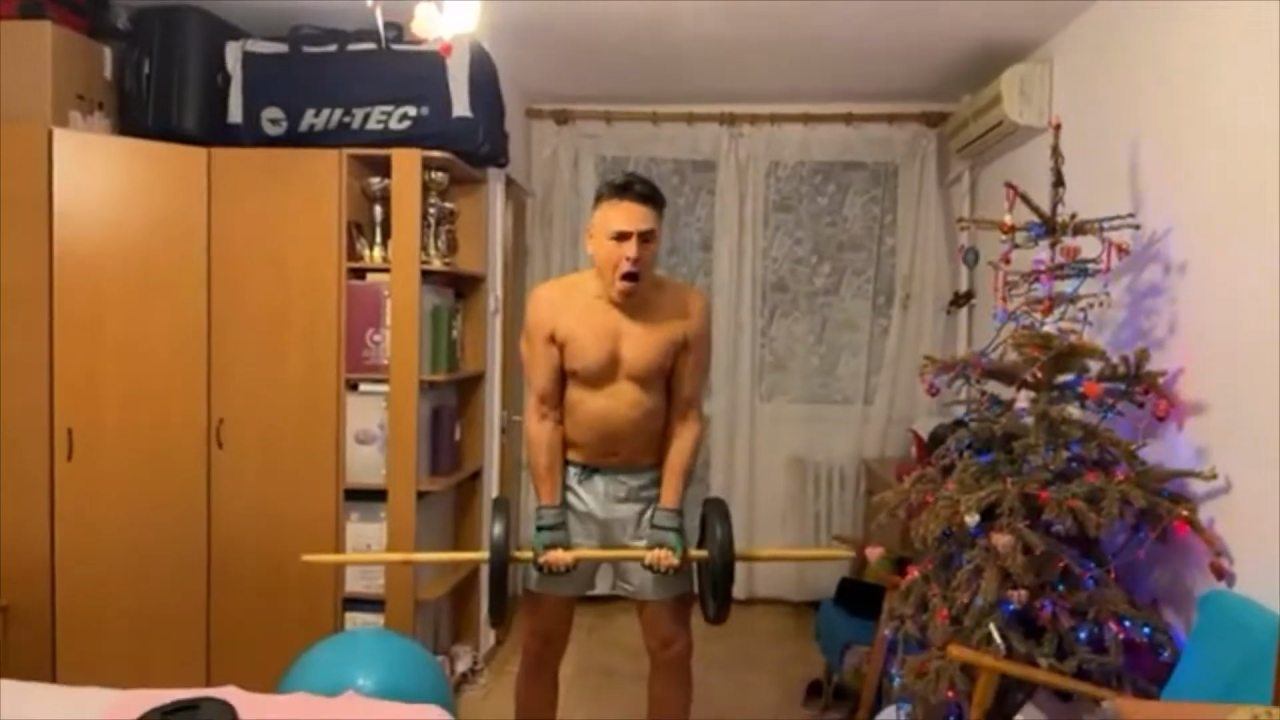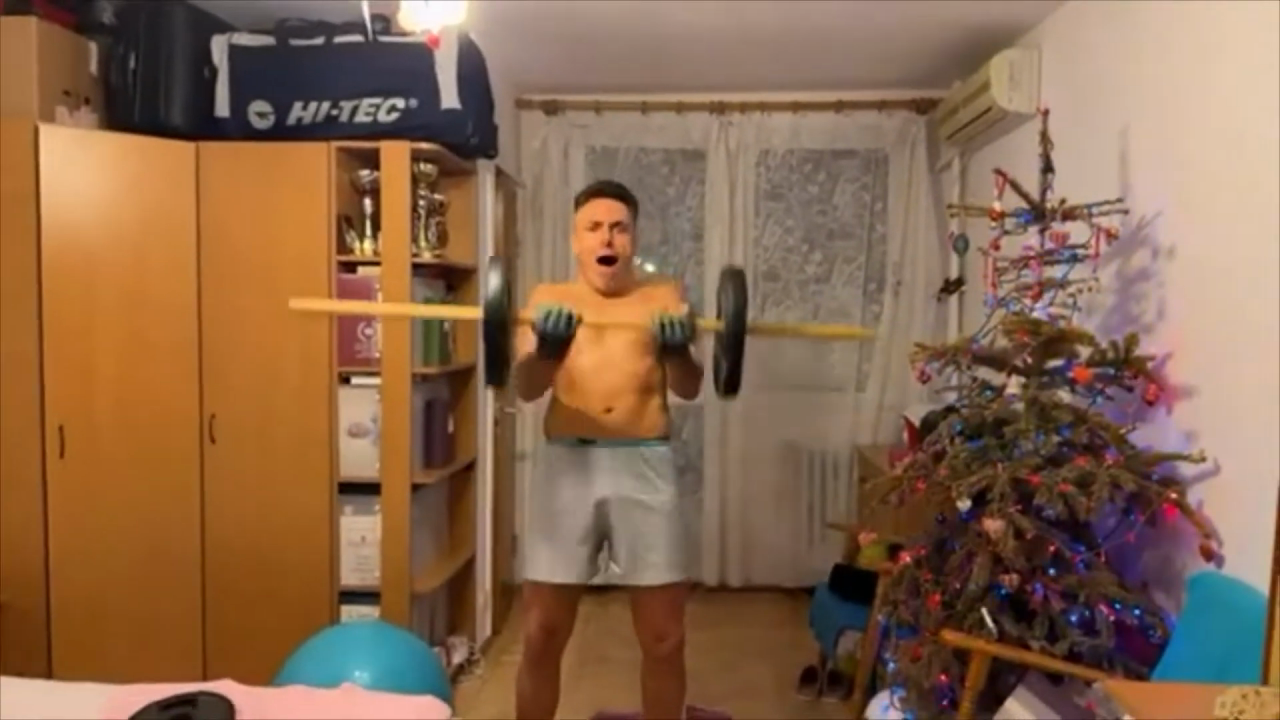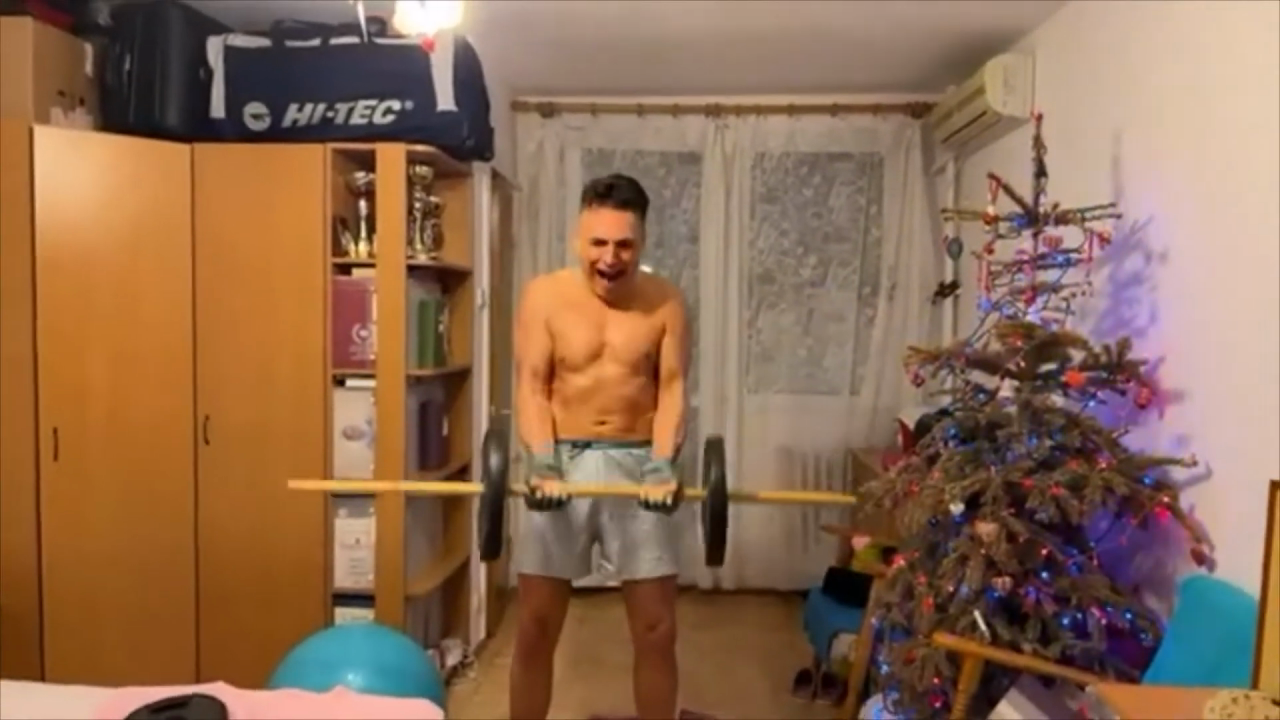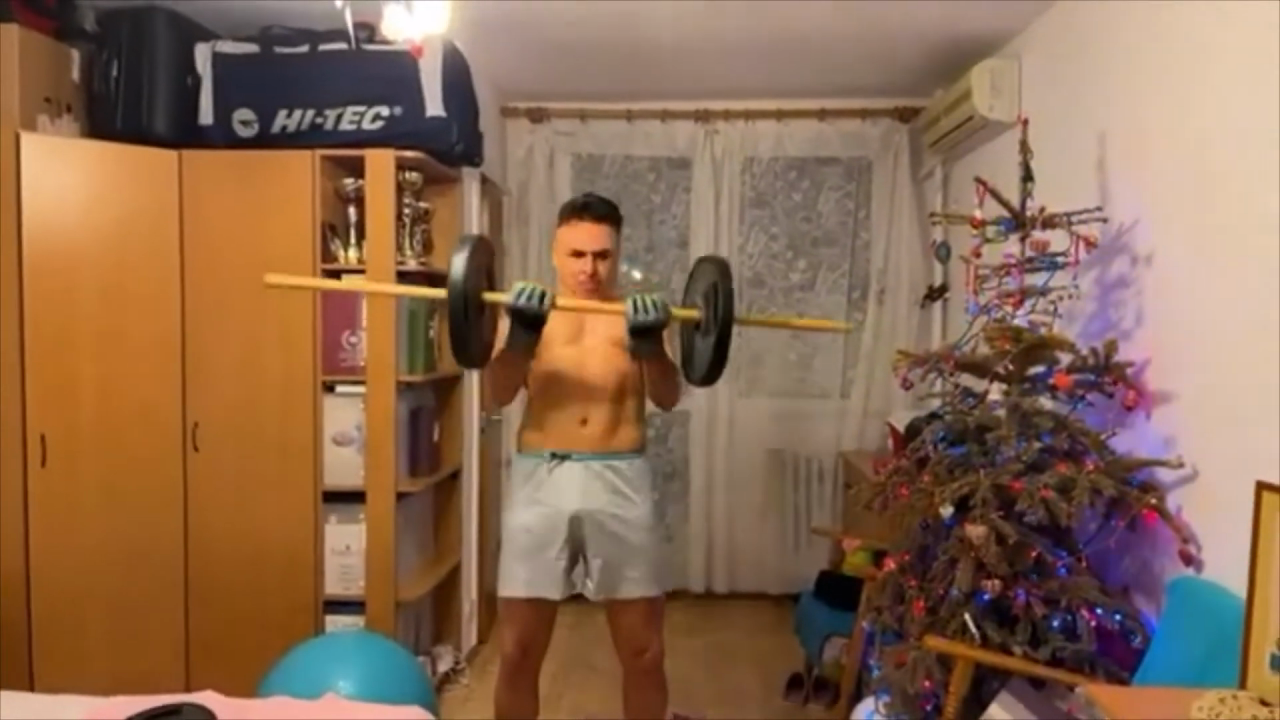
dt=1s
person 1, frame 1
left shoulder: (688, 309)
right shoulder: (550, 303)
left elbow: (686, 417)
right elbow: (542, 414)
left wrist: (669, 516)
right wrist: (549, 517)
left hip: (647, 488)
right hip: (573, 484)
left knee: (671, 645)
right knee: (539, 643)
person 1, frame 2
left shoulder: (662, 296)
right shoulder: (549, 298)
left elbow: (688, 386)
right elbow: (527, 384)
left wrist: (679, 346)
right wrist: (547, 344)
left hip: (647, 466)
right hip: (567, 465)
left knee: (664, 639)
right knee: (541, 635)
person 1, frame 3
left shoulder: (665, 301)
right shoulder: (543, 294)
left elbow: (672, 388)
right elbow: (531, 388)
left wrist: (664, 467)
right wrist: (543, 464)
left hip: (636, 468)
right hip: (563, 468)
left knee: (656, 629)
right knee: (535, 628)
person 1, frame 4
left shoulder: (635, 311)
right shoulder: (529, 306)
left elbow: (667, 395)
right elbow: (498, 392)
left wrist: (652, 339)
right wrist: (520, 332)
left hip: (620, 481)
right hip: (539, 482)
left knee: (643, 650)
right knee: (518, 649)
